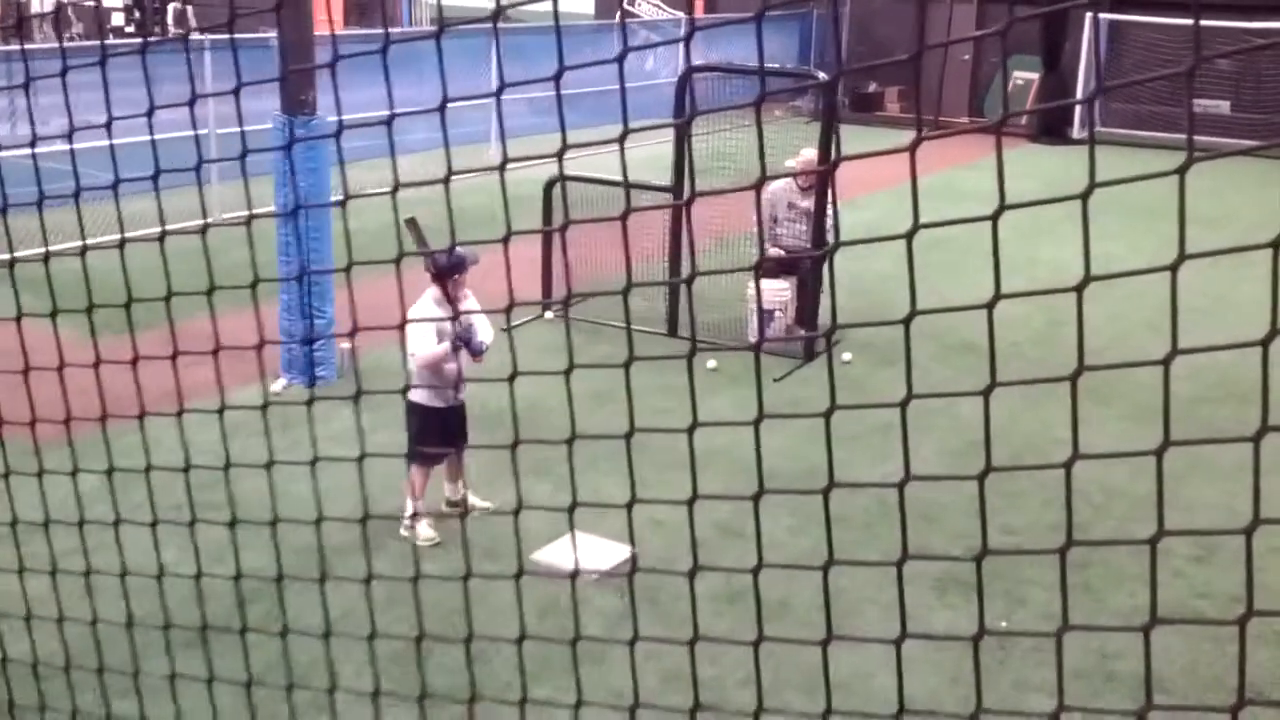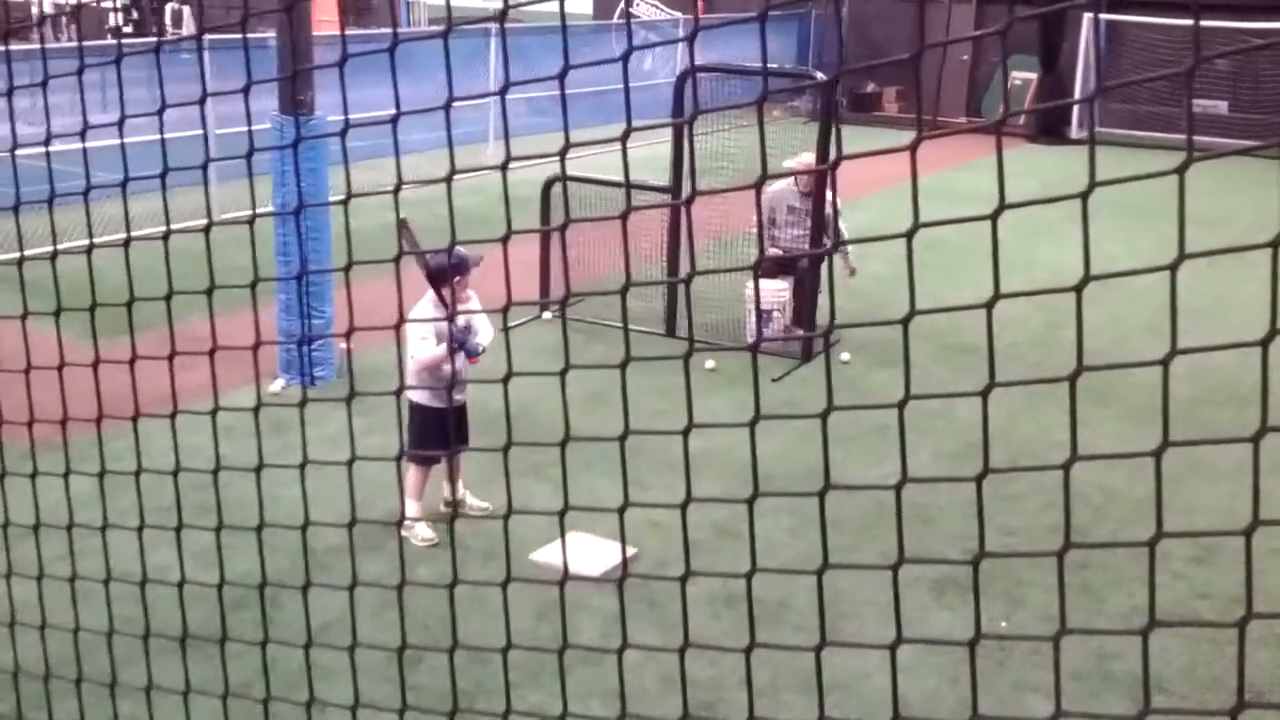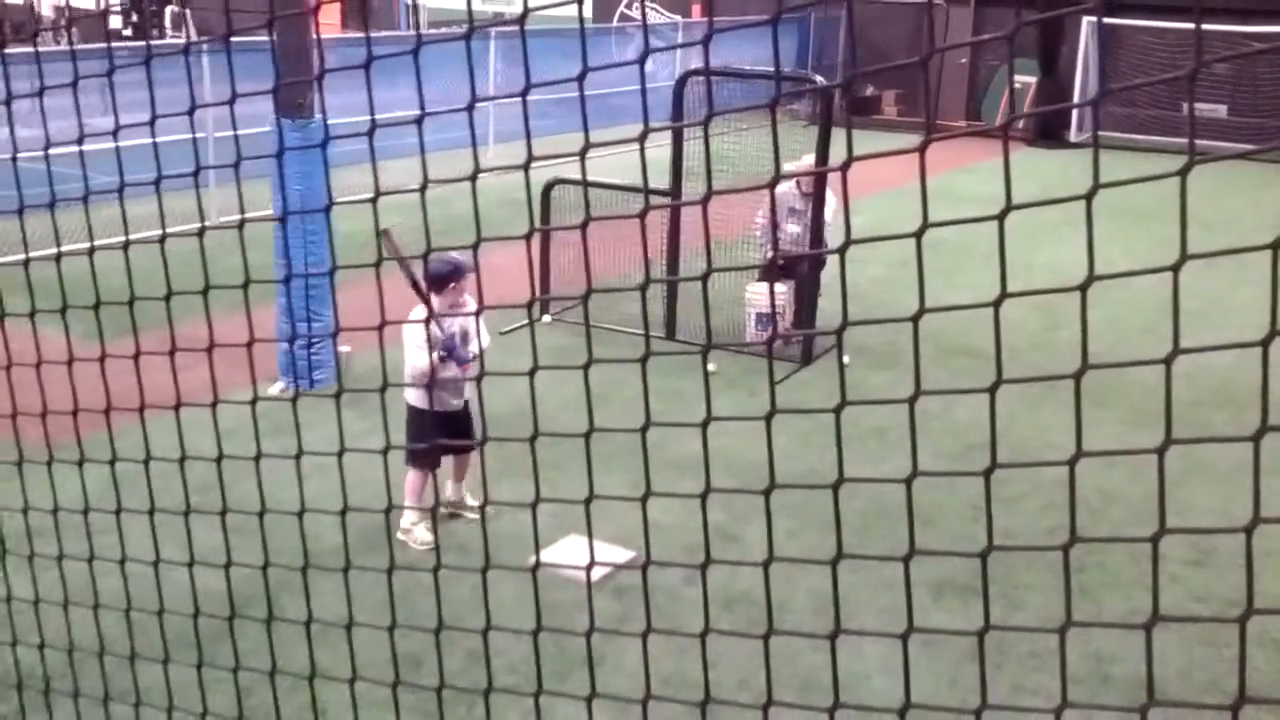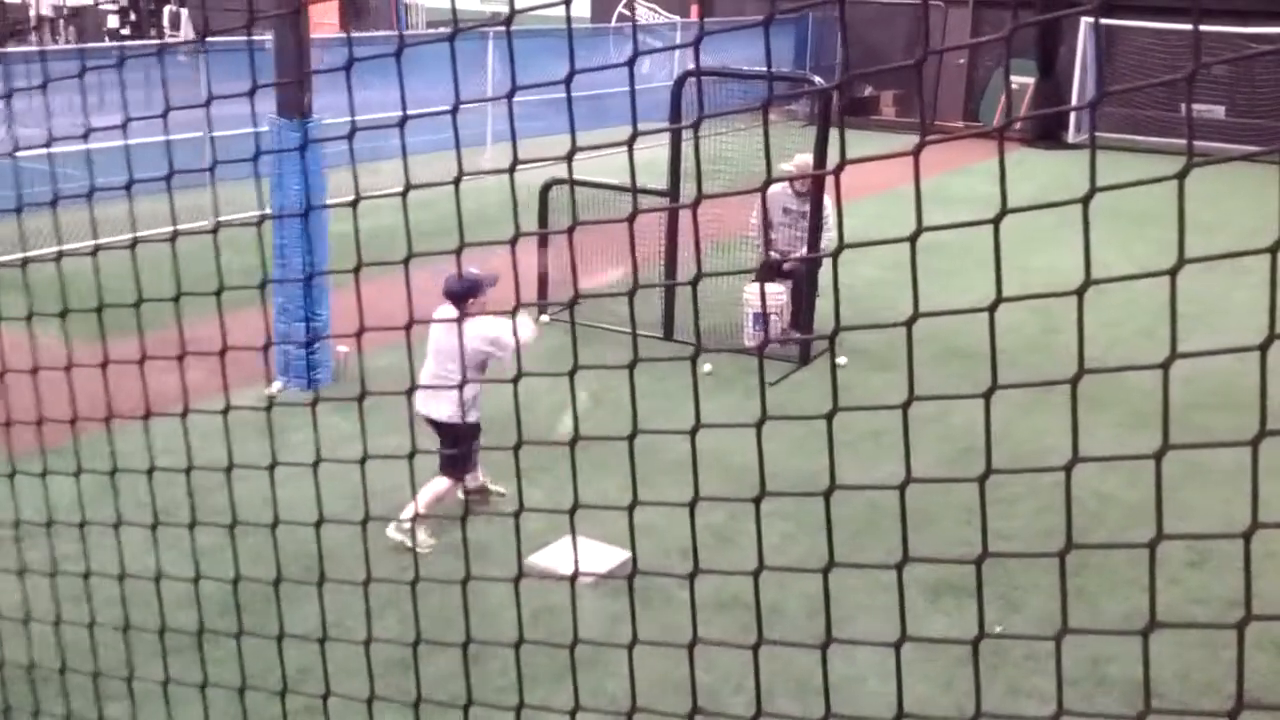
dt=0.5s
person 1, frame 1
left shoulder: (465, 298)
right shoulder: (422, 314)
left elbow: (484, 327)
right elbow: (423, 358)
left wrist: (480, 342)
right wrist: (455, 343)
left hip: (454, 391)
right hip: (427, 397)
left knee: (455, 447)
right knee: (424, 458)
left ankle: (456, 496)
right ankle: (412, 517)
person 1, frame 2
left shoulder: (468, 299)
right shoulder: (422, 314)
left elbow: (485, 329)
right elbow: (421, 361)
left wrist: (476, 345)
right wrist: (451, 345)
left hip: (455, 392)
right hip: (427, 398)
left knee: (454, 449)
right knee: (422, 459)
left ankle: (455, 497)
right ankle: (411, 517)
person 1, frame 3
left shoulder: (467, 305)
right shoulder: (419, 323)
left elbow: (481, 338)
right elbow: (415, 369)
left wrist: (469, 354)
right wrist: (442, 355)
left hip: (458, 394)
right hip: (426, 403)
left knee: (465, 449)
right knee: (423, 462)
left ankle: (453, 498)
right ankle: (411, 521)
person 1, frame 4
left shoulder: (443, 314)
right shoulder: (480, 331)
right elbow: (522, 337)
right wrist: (522, 321)
left hip: (429, 400)
right hip: (451, 410)
left knee: (470, 435)
right knee: (453, 472)
left ankle: (474, 483)
right ankle: (407, 521)
